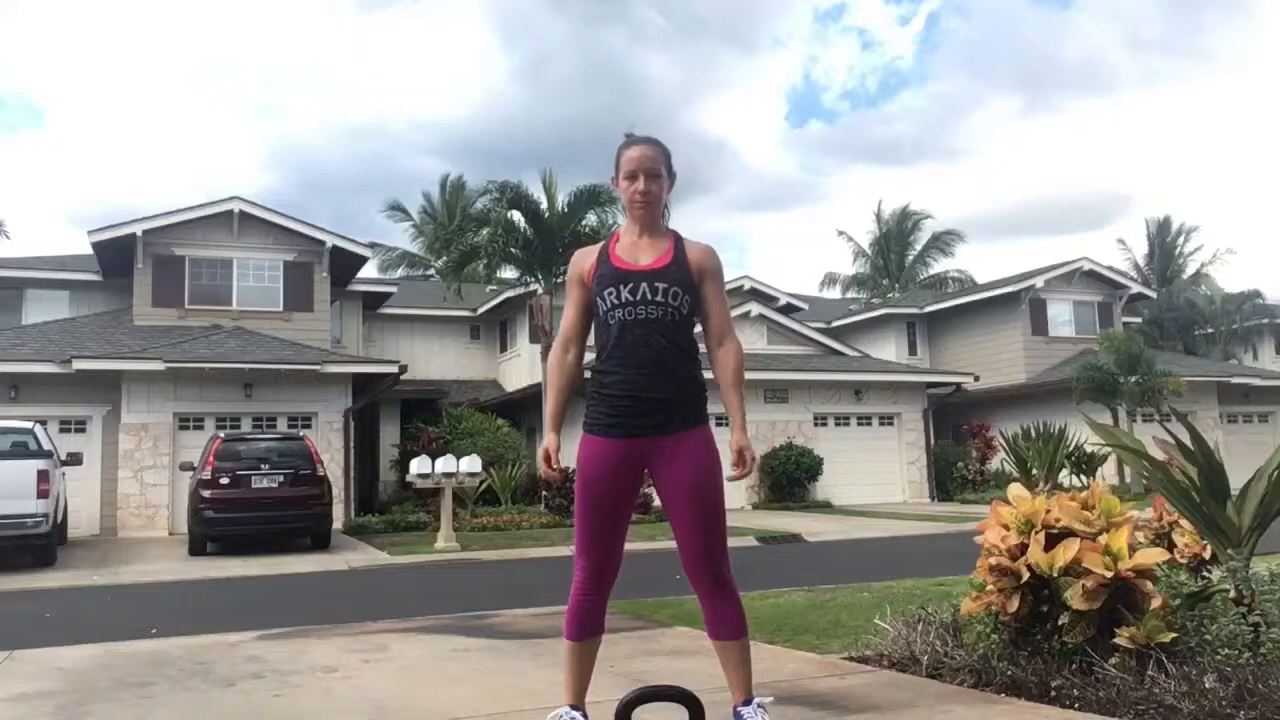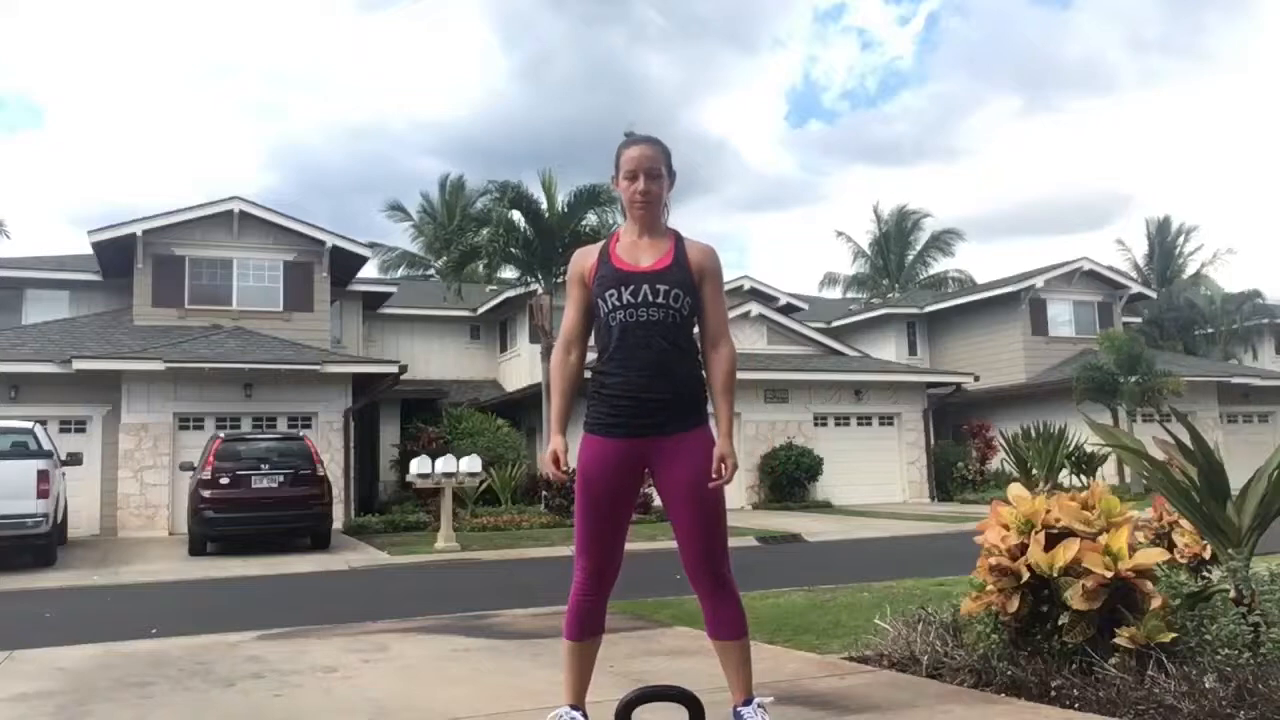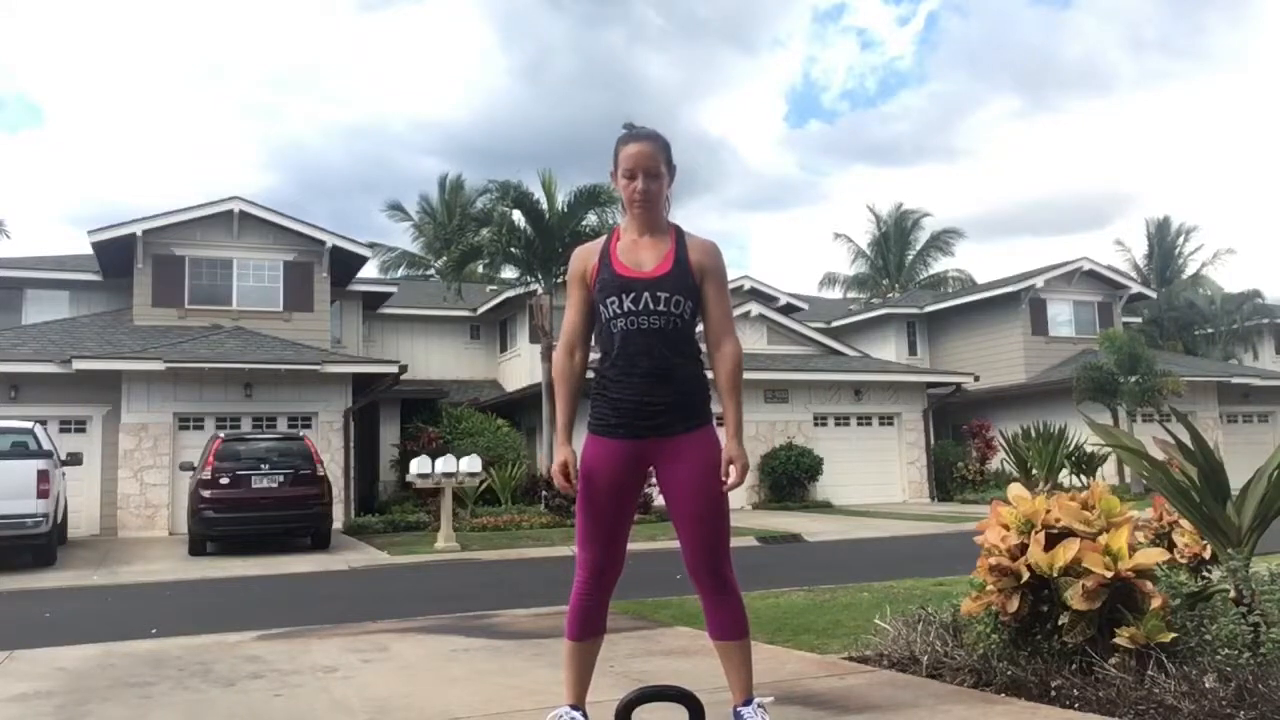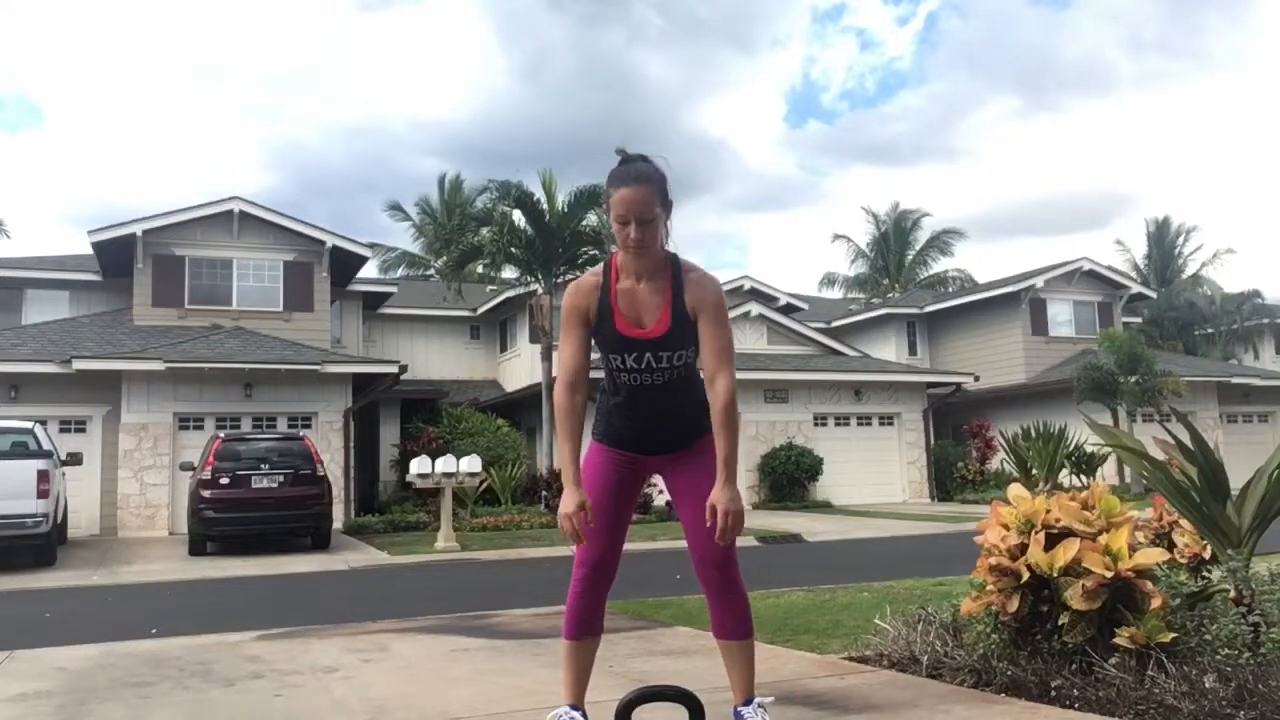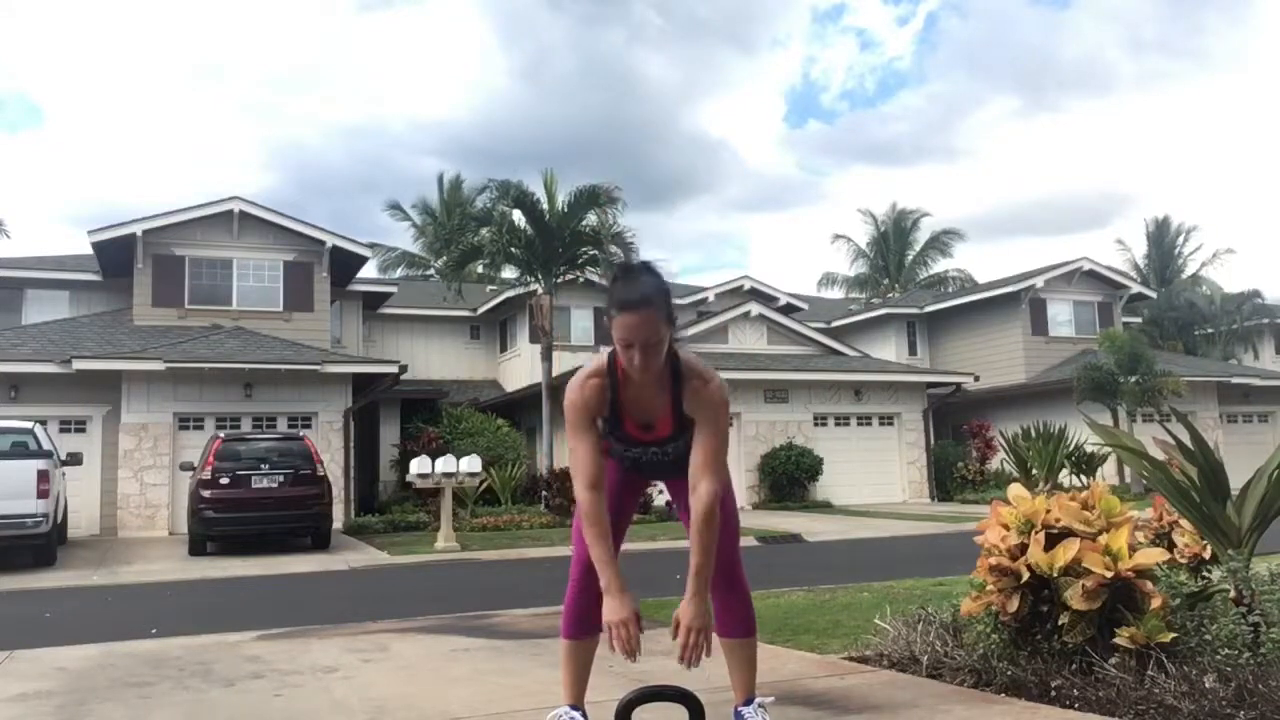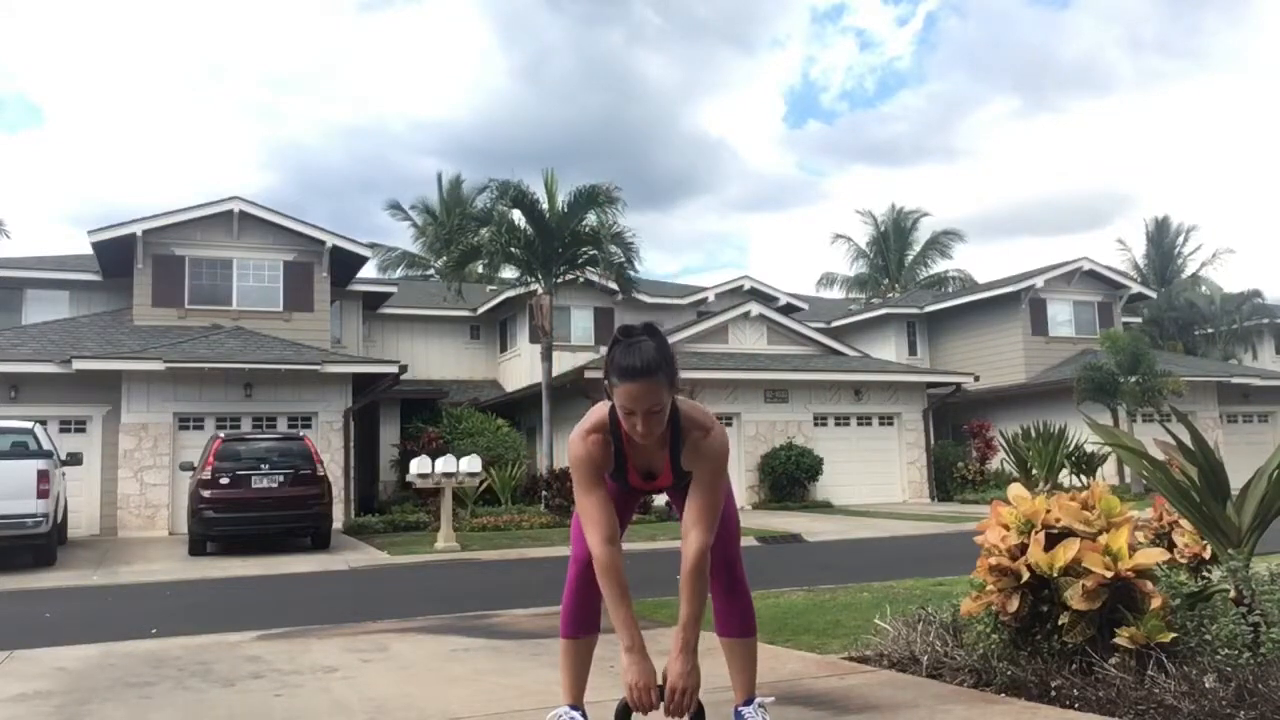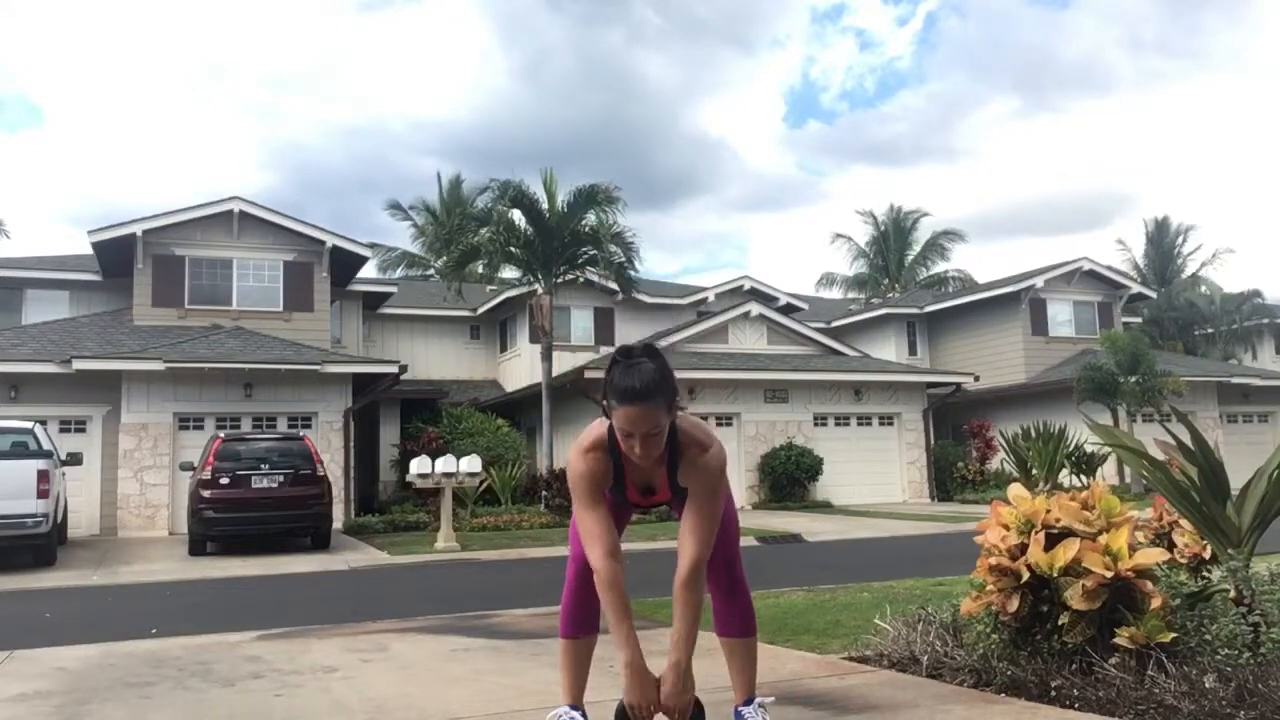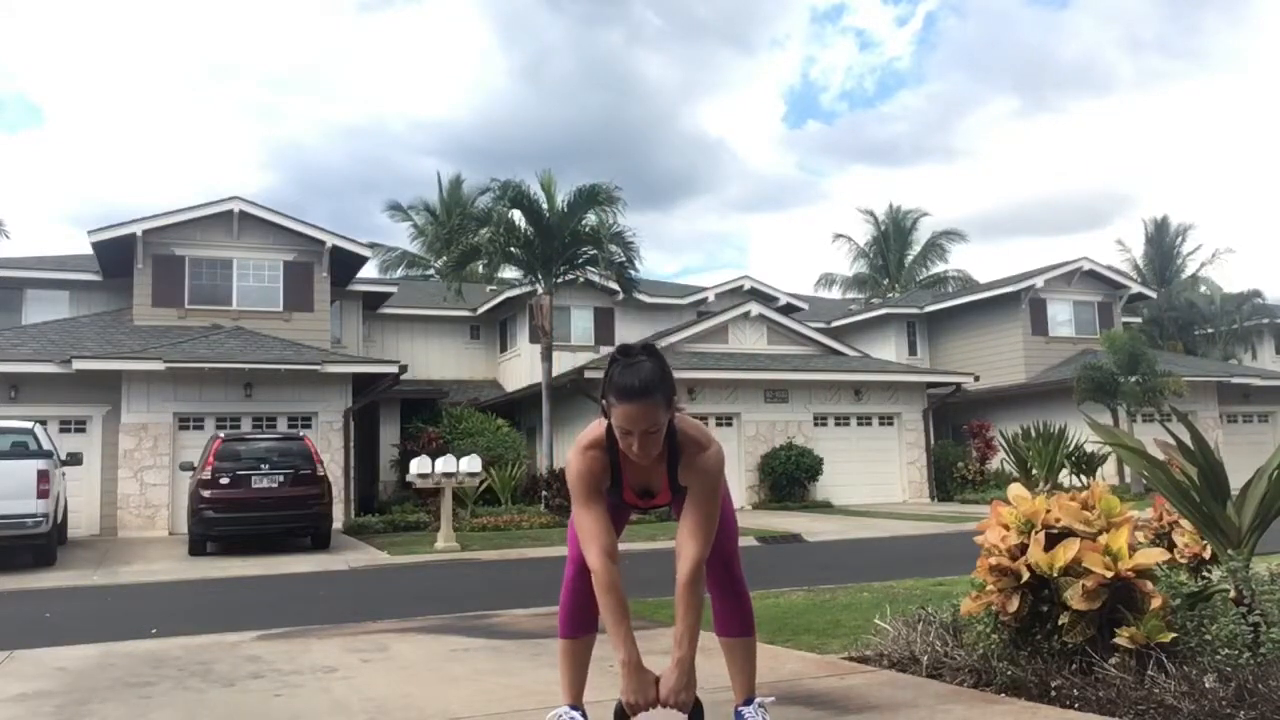
dt=0.3s
person 1, frame 1
left shoulder: (699, 257)
right shoulder: (588, 261)
left elbow: (723, 344)
right elbow: (567, 348)
left wrist: (738, 427)
right wrist: (551, 429)
left hip: (683, 431)
right hip: (607, 433)
left knee: (711, 572)
right knee: (592, 576)
person 1, frame 2
left shoulder: (698, 257)
right shoulder: (588, 260)
left elbow: (718, 347)
right elbow: (569, 348)
left wrist: (725, 433)
right wrist: (556, 430)
left hip: (683, 432)
right hip: (607, 433)
left knee: (711, 572)
right knee: (592, 574)
person 1, frame 3
left shoulder: (700, 254)
right shoulder: (588, 258)
left elbow: (724, 347)
right elbow: (570, 352)
left wrist: (734, 435)
right wrist: (563, 440)
left hip: (687, 433)
right hip: (610, 435)
left knee: (712, 573)
right knee: (594, 574)
person 1, frame 4
left shoulder: (699, 288)
right shoulder: (585, 291)
left elbow: (721, 383)
right elbow: (569, 386)
left wrist: (726, 482)
right wrist: (570, 483)
left hip: (688, 444)
right hip: (616, 444)
left knee: (719, 568)
right knee: (590, 570)
person 1, frame 5
left shoulder: (704, 386)
right shoulder: (586, 387)
left elbow: (707, 492)
right elbow: (588, 491)
left wrist: (697, 598)
right wrist: (614, 591)
left hip: (684, 457)
right hip: (620, 462)
left knee: (726, 570)
right knee: (585, 570)
person 1, frame 6
left shoulder: (705, 437)
right shoulder: (588, 440)
left elbow: (696, 548)
right elbow: (604, 547)
left wrist: (685, 651)
right wrist: (632, 651)
left hip: (688, 476)
right hip: (617, 477)
left knee: (726, 567)
right knee: (584, 567)
person 1, frame 7
left shoulder: (704, 453)
right shoulder: (587, 456)
left elbow: (690, 569)
right elbow: (605, 565)
left wrist: (679, 667)
right wrist: (633, 667)
left hip: (688, 481)
right hip: (613, 484)
left knee: (725, 569)
right knee: (582, 570)
person 1, frame 8
left shoulder: (702, 453)
right shoulder: (586, 456)
left elbow: (691, 567)
right elbow: (602, 564)
left wrist: (682, 664)
right wrist: (630, 665)
left hip: (687, 482)
right hip: (611, 488)
left knee: (725, 570)
right knee: (580, 572)
